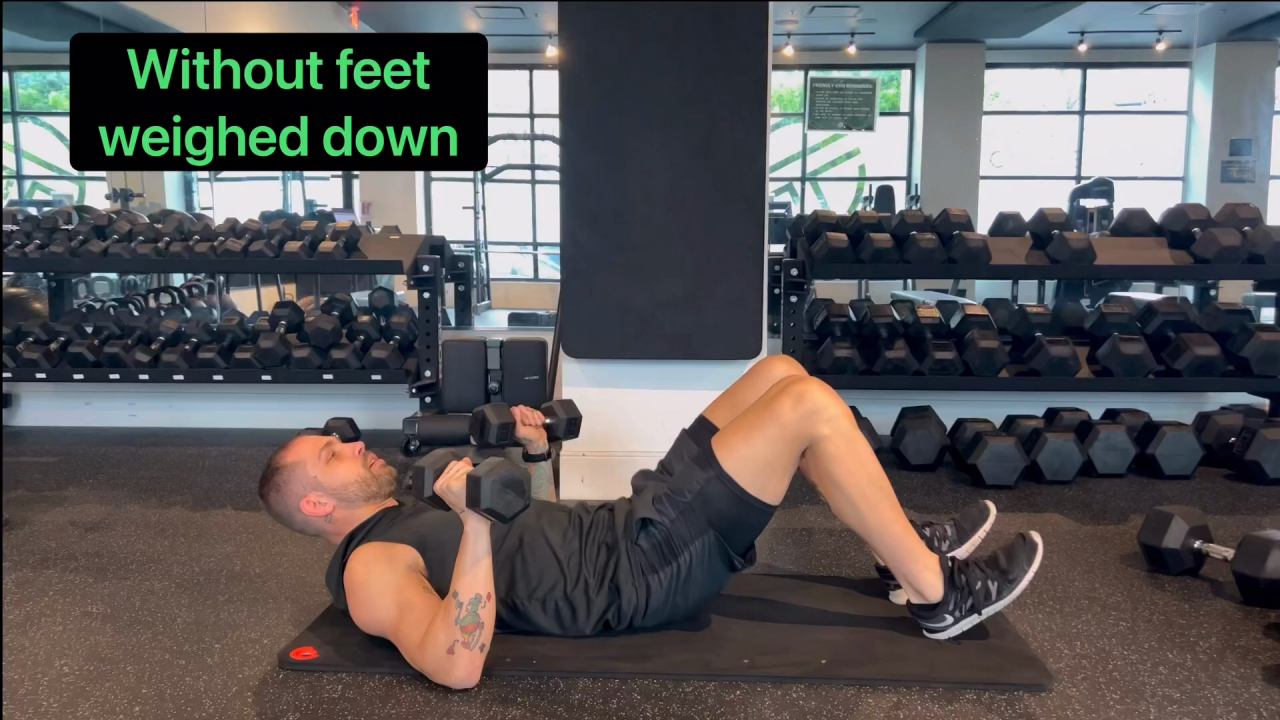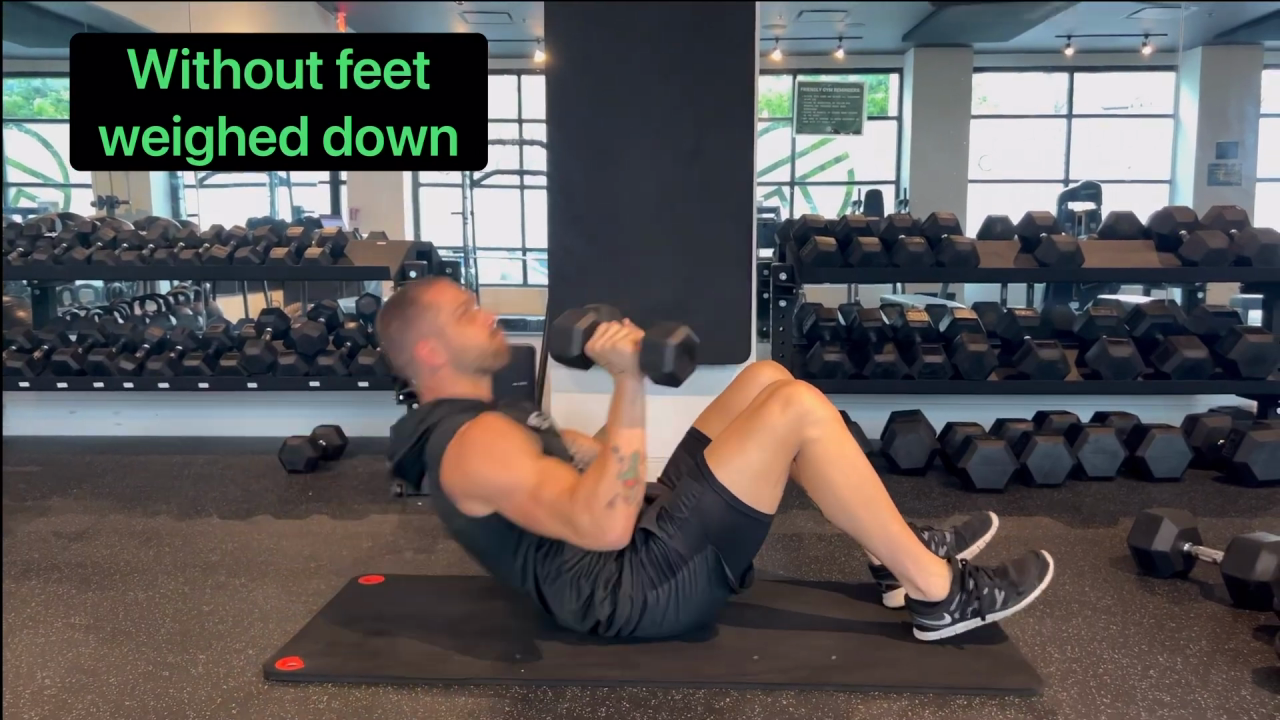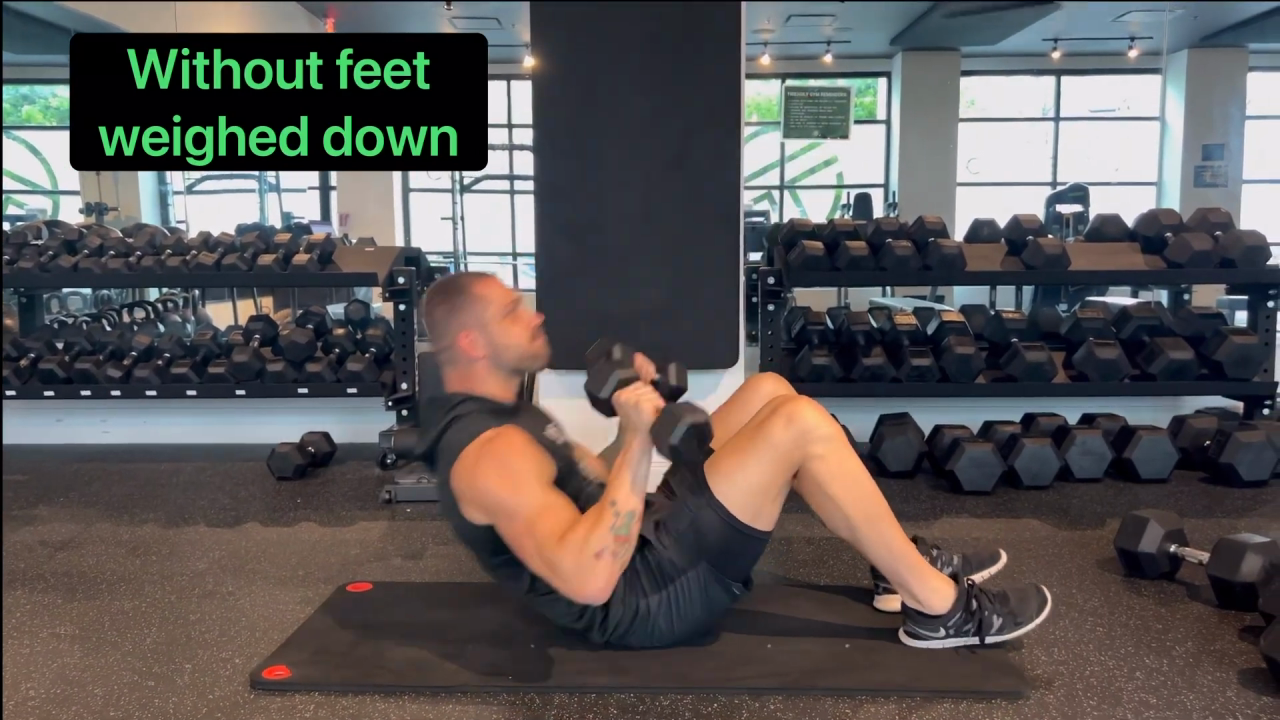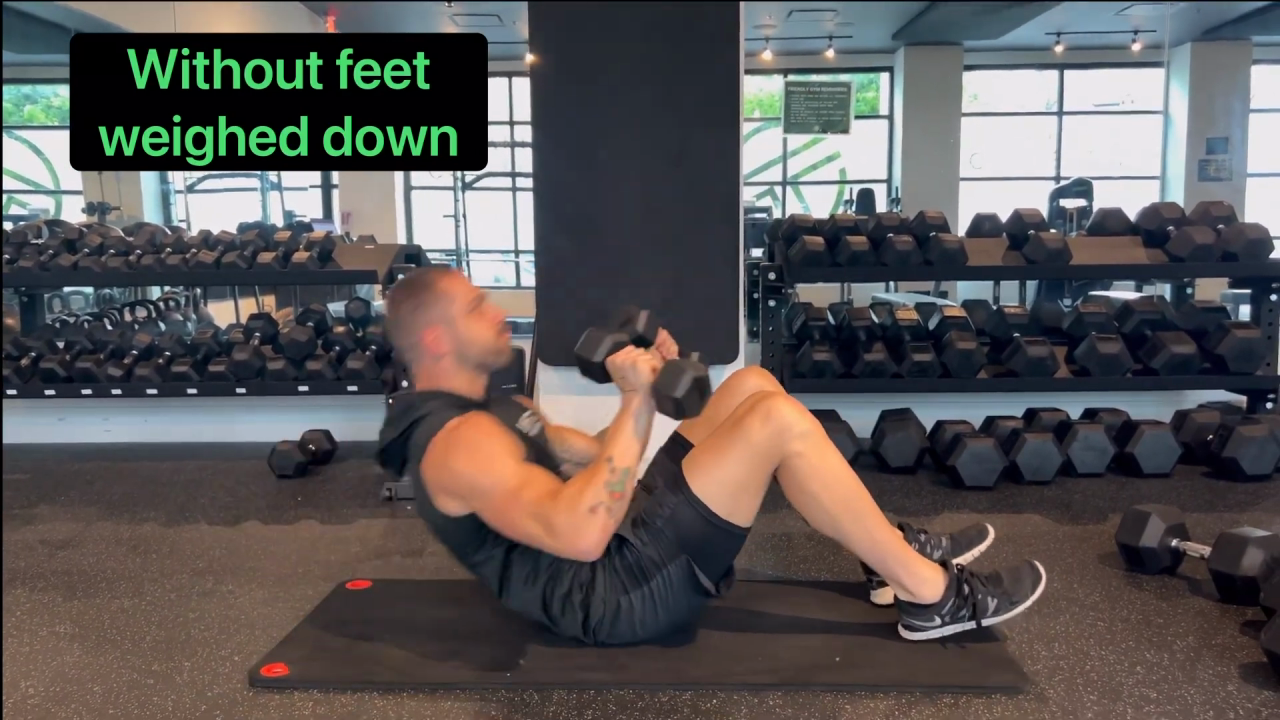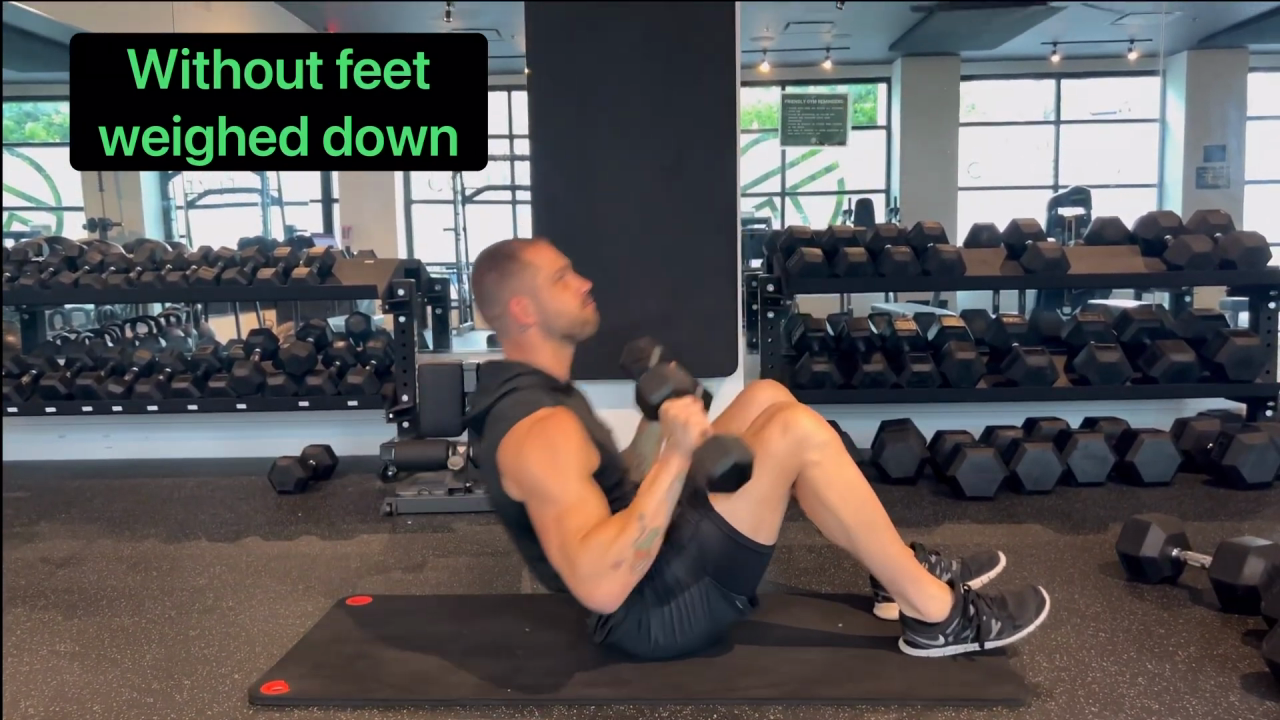
dt=1s
person 1, frame 1
left shoulder: (404, 521)
right shoulder: (371, 568)
right elbow: (458, 667)
left wrist: (534, 456)
right wrist: (475, 522)
left hip: (628, 526)
right hip: (643, 572)
left knee: (780, 374)
right knee: (811, 405)
left ankle: (905, 544)
right ankle: (938, 592)
person 1, frame 2
left shoulder: (483, 421)
right shoulder: (474, 446)
left elbow: (598, 461)
right elbow: (605, 524)
left wrist: (626, 373)
right wrist: (629, 381)
left hip: (648, 540)
right hip: (644, 587)
left knee: (767, 380)
right knee: (797, 409)
left ankle: (900, 557)
right ankle: (943, 592)
person 1, frame 3
left shoulder: (501, 422)
right shoulder: (490, 454)
right elbow: (589, 578)
left wrist: (636, 409)
right wrist: (637, 432)
left hip: (653, 539)
right hip: (648, 600)
left knee: (769, 392)
right knee: (800, 422)
left ankle: (898, 570)
right ankle: (939, 605)
person 1, frame 4
left shoulder: (477, 412)
right shoulder: (457, 443)
left elbow: (588, 457)
right elbow: (579, 532)
left wrist: (641, 378)
right wrist: (638, 396)
left hip: (630, 538)
right hip: (622, 595)
left knee: (749, 387)
right knee: (778, 422)
left ankle: (896, 553)
right ankle: (934, 593)
person 1, frame 5
left shoulder: (536, 398)
right shoulder: (538, 430)
right elbow: (602, 583)
left wrist: (659, 413)
right wrist: (678, 451)
left hip: (659, 565)
right hip: (657, 611)
left knee: (768, 398)
right knee: (797, 431)
left ankle: (899, 579)
right ankle: (935, 616)
